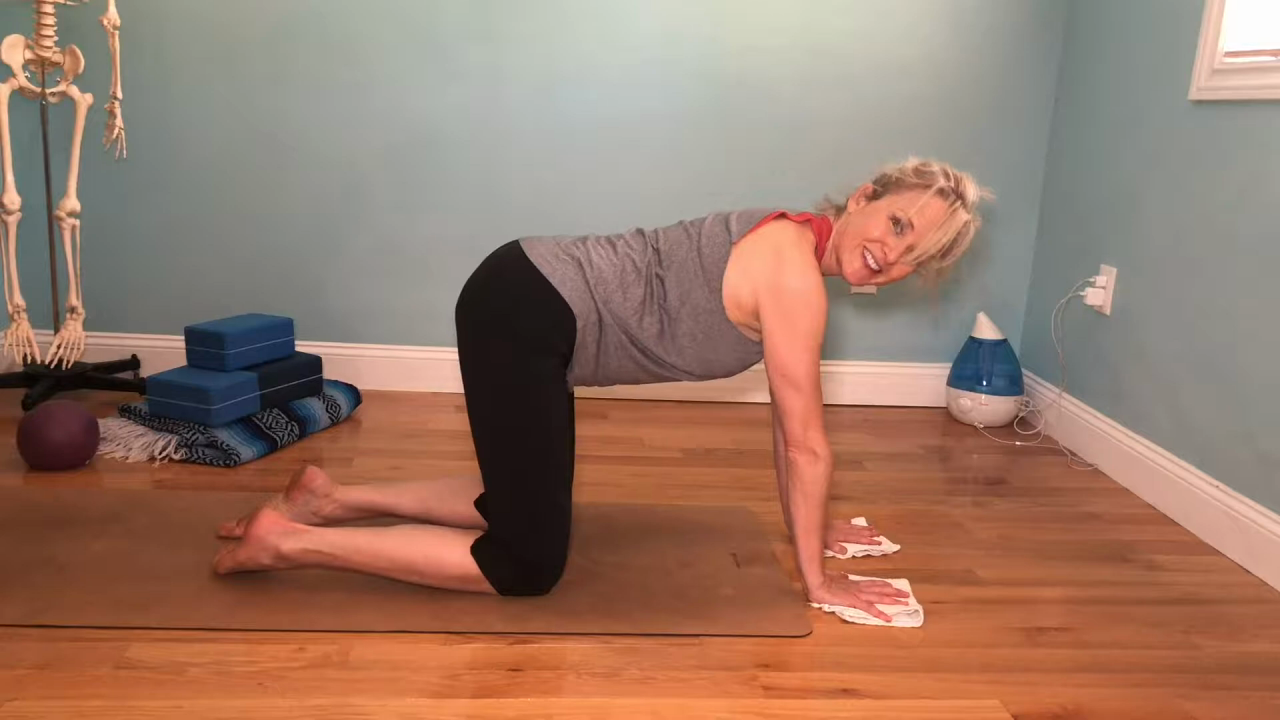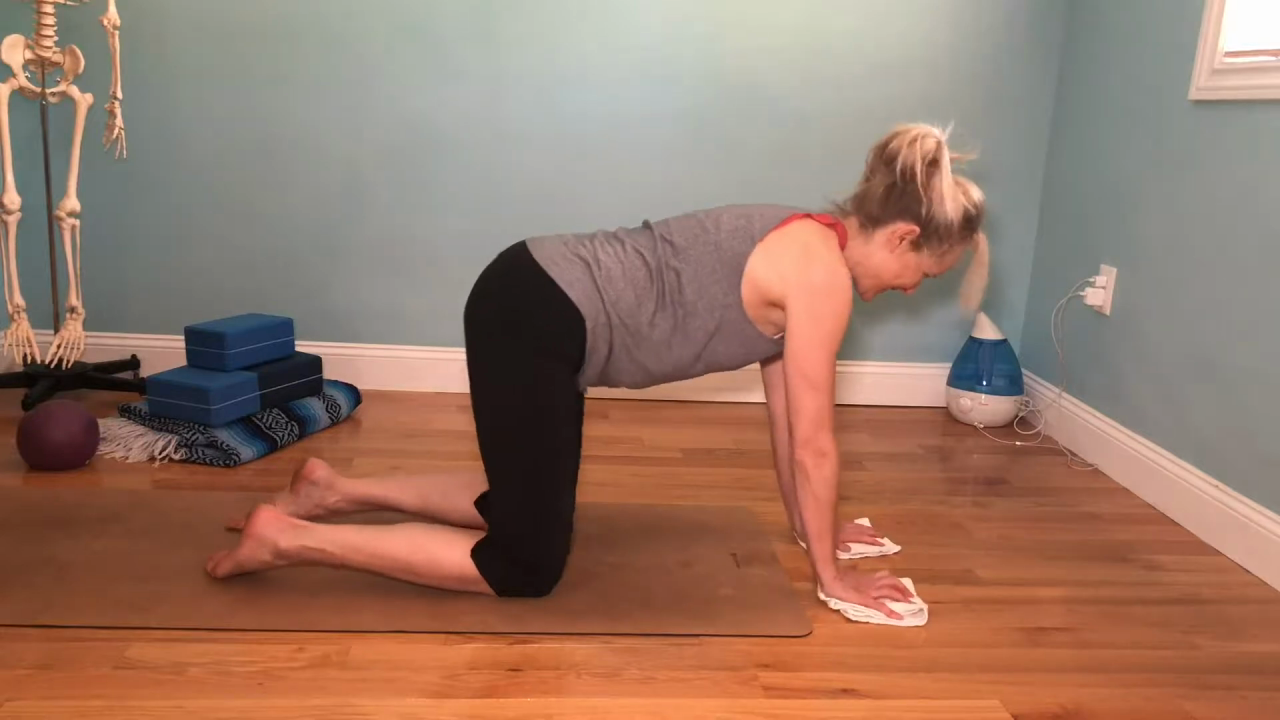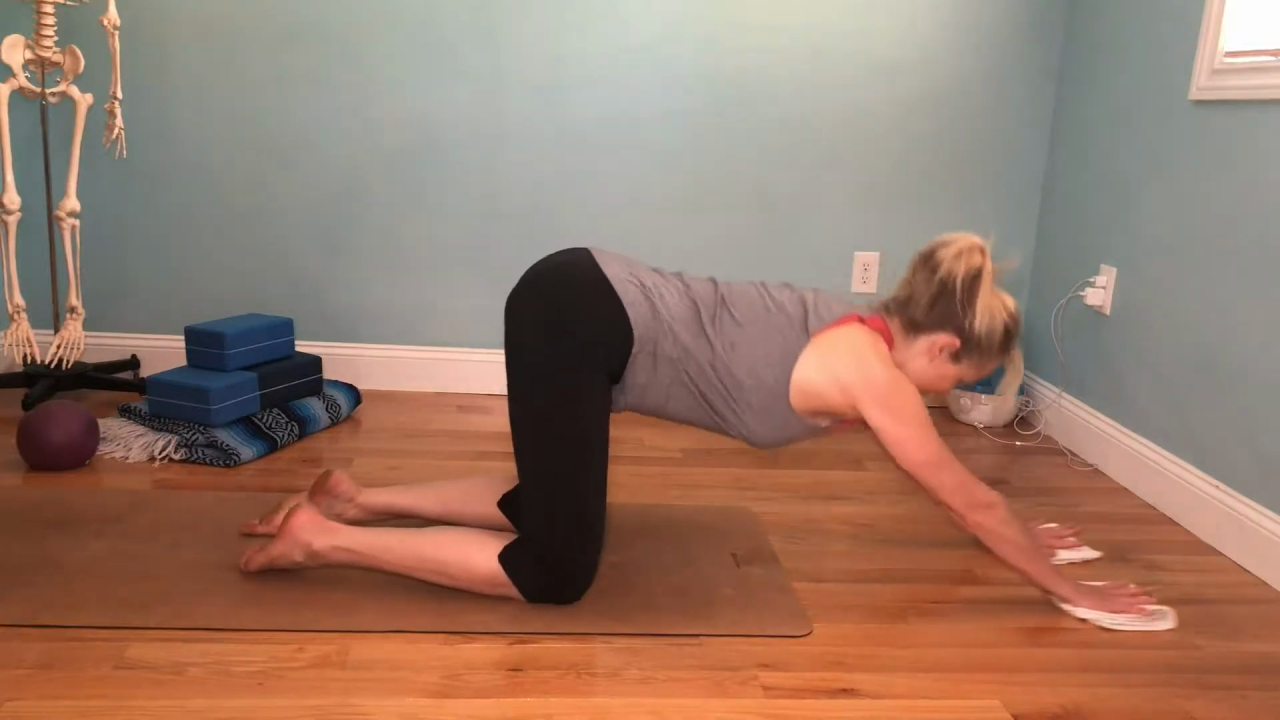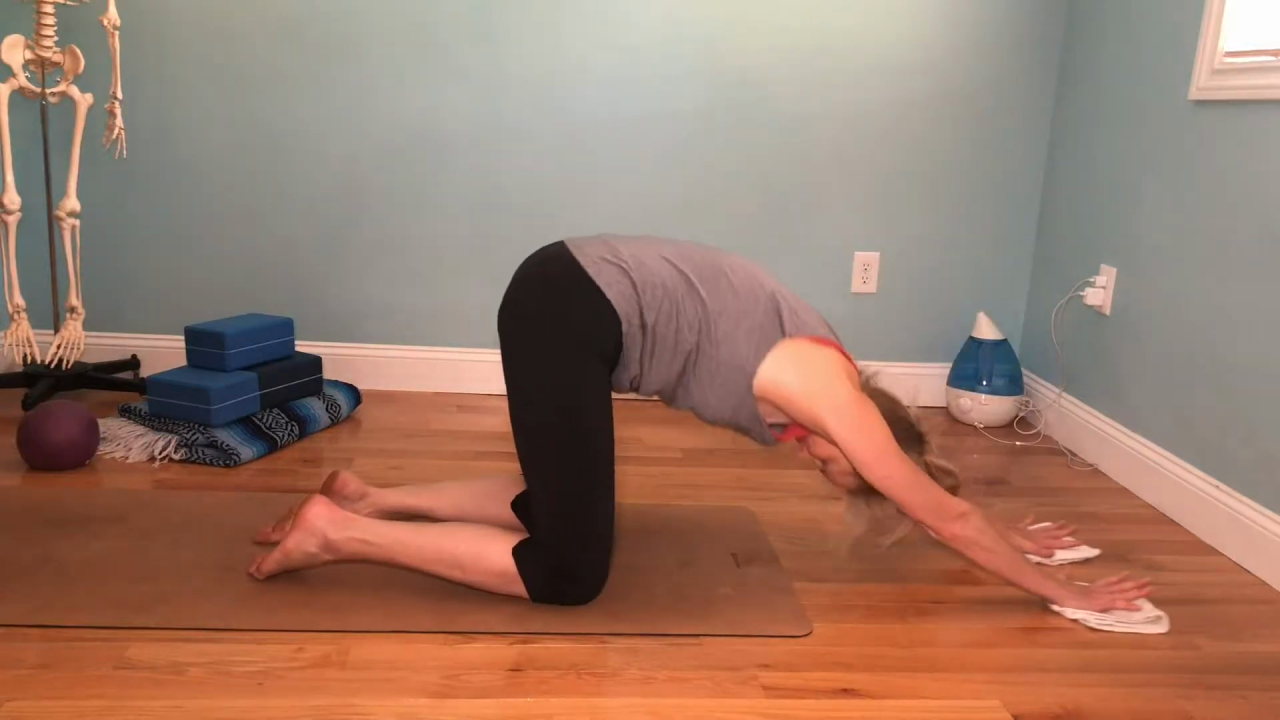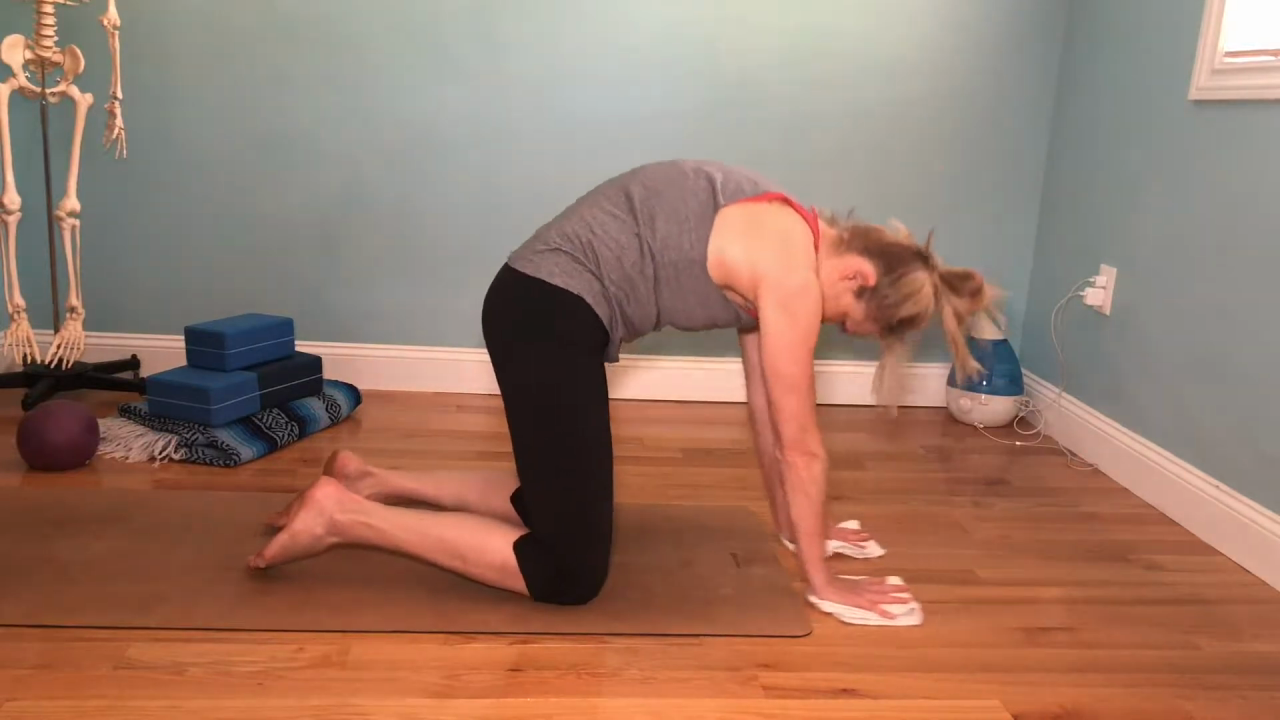
dt=0.7s
person 1, frame 1
left shoulder: (796, 246)
right shoulder: (794, 272)
left elbow: (787, 425)
right elbow: (806, 443)
left wrist: (812, 525)
right wrist: (818, 579)
left hip: (529, 299)
right hip: (522, 312)
left knee: (529, 506)
right knee: (529, 563)
left ankle: (333, 497)
right ankle: (290, 539)
person 1, frame 2
left shoulder: (801, 248)
right shoulder: (823, 273)
left elbow: (784, 416)
right elbow: (813, 443)
left wrist: (808, 523)
right wrist: (829, 574)
left hip: (535, 298)
right hip: (534, 315)
left knee: (533, 502)
right knee: (525, 564)
left ankle: (336, 489)
right ankle: (287, 537)
person 1, frame 3
left shoulder: (867, 332)
right shoulder: (871, 369)
left elbow: (952, 487)
right elbow: (969, 496)
left wrist: (1018, 542)
right wrist: (1067, 590)
left hip: (576, 297)
right hip: (580, 324)
left knee: (553, 510)
right knee: (558, 572)
left ankle: (358, 497)
right ankle: (327, 541)
person 1, frame 4
left shoulder: (825, 369)
right shoulder: (833, 392)
left elbow: (937, 502)
right elbow: (940, 508)
left wrist: (1008, 539)
right wrist: (1058, 592)
left hip: (563, 293)
right hip: (569, 313)
left knee: (564, 504)
right knee: (571, 570)
left ankle: (369, 499)
right ankle: (340, 533)
person 1, frame 5
left shoulder: (781, 245)
right shoulder: (789, 265)
left elbow: (766, 411)
right elbow: (801, 444)
left wrist: (790, 523)
right wrist: (822, 577)
left hip: (544, 303)
right hip: (549, 313)
left knee: (560, 500)
right knee: (571, 571)
left ankle: (372, 480)
right ankle: (346, 516)
